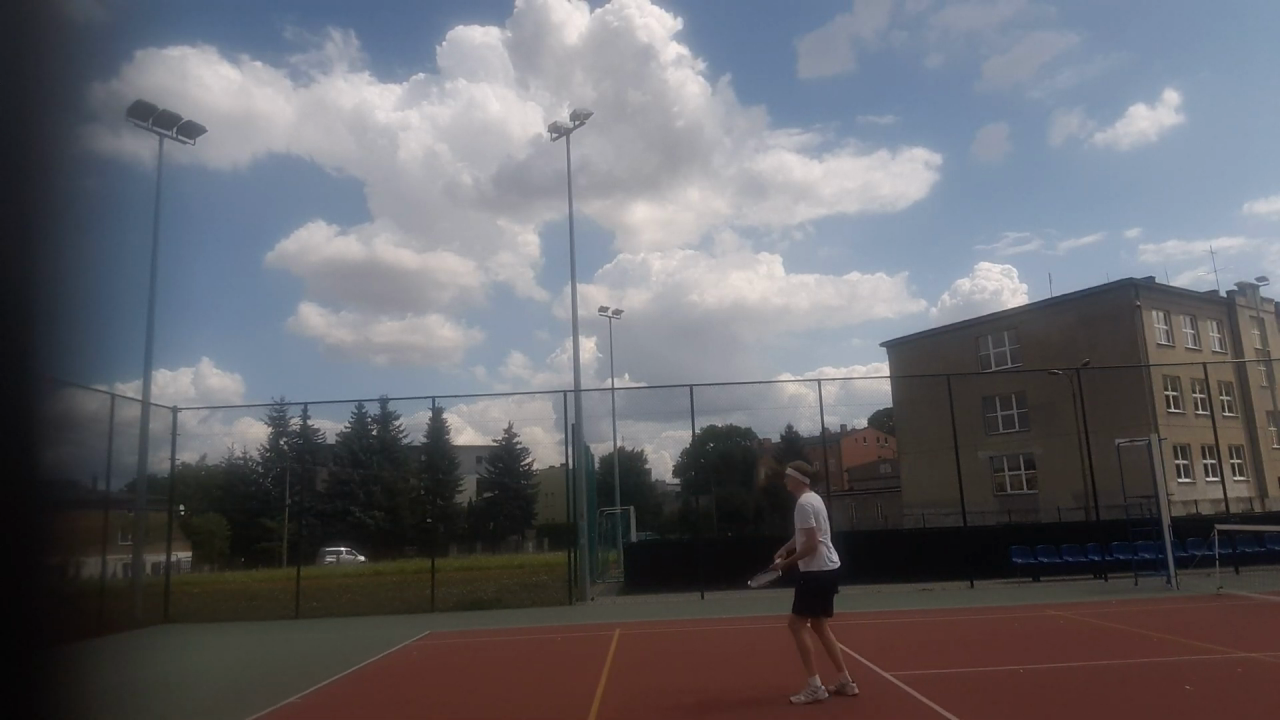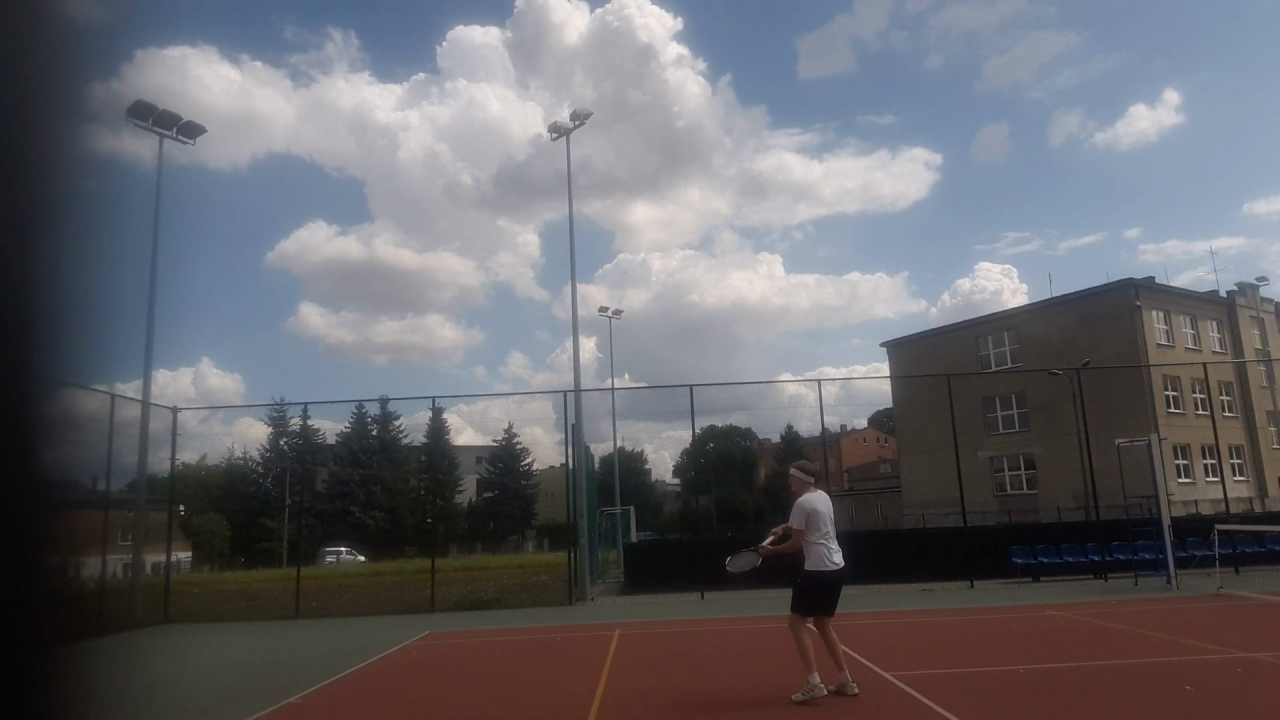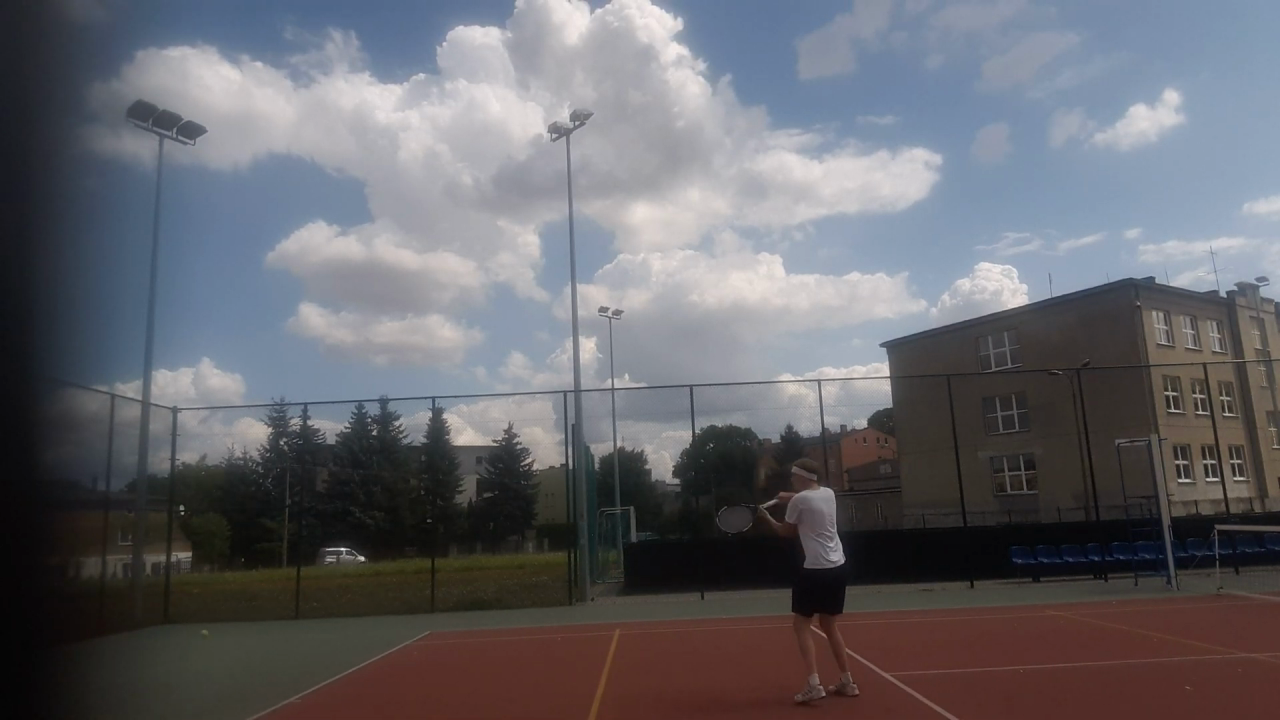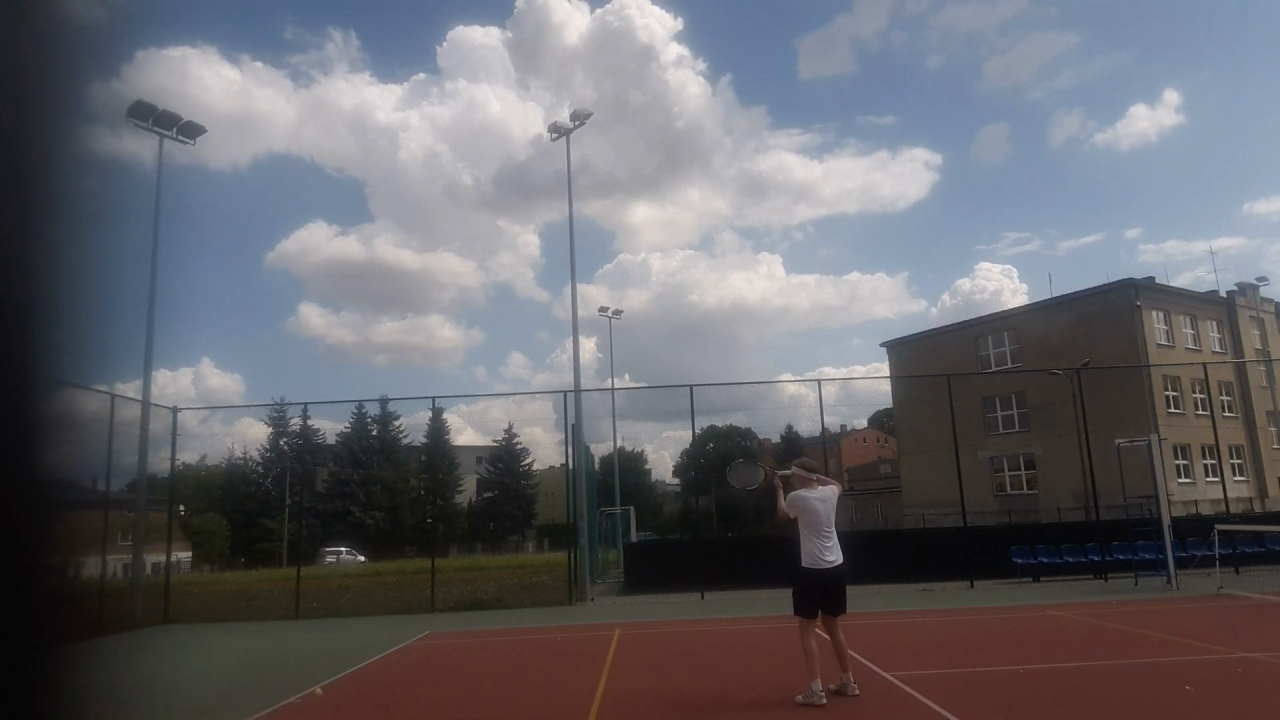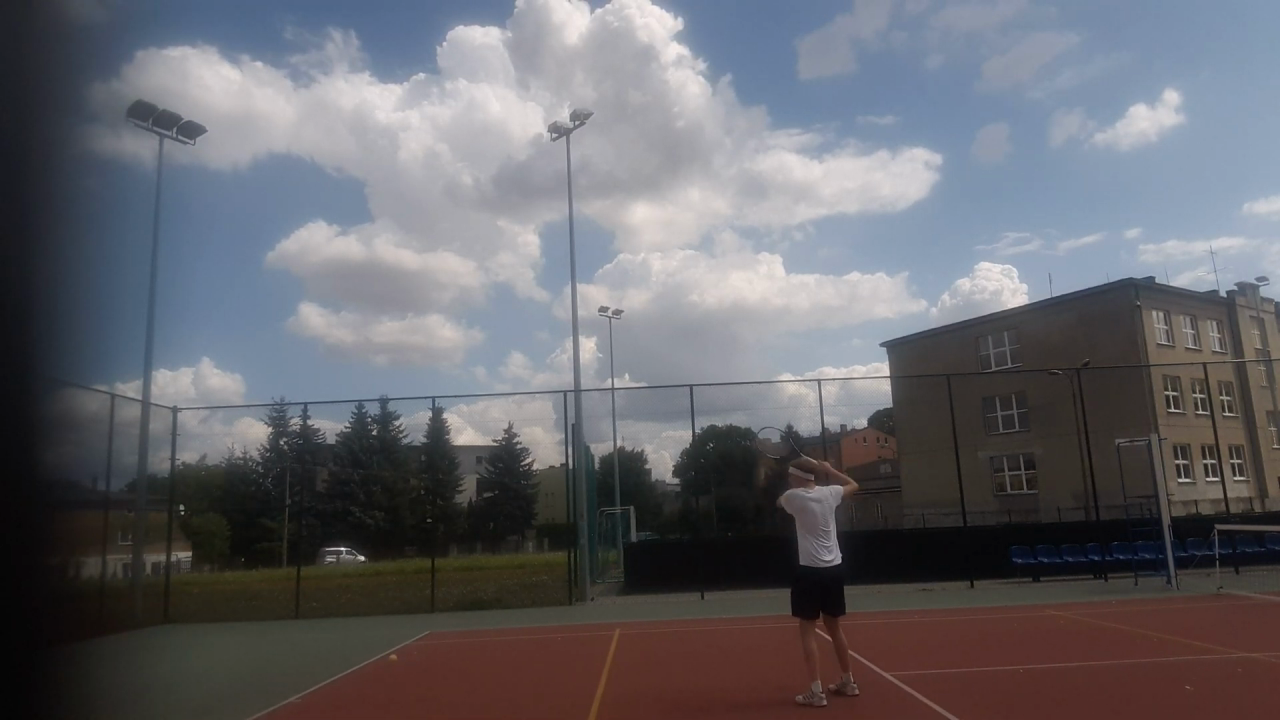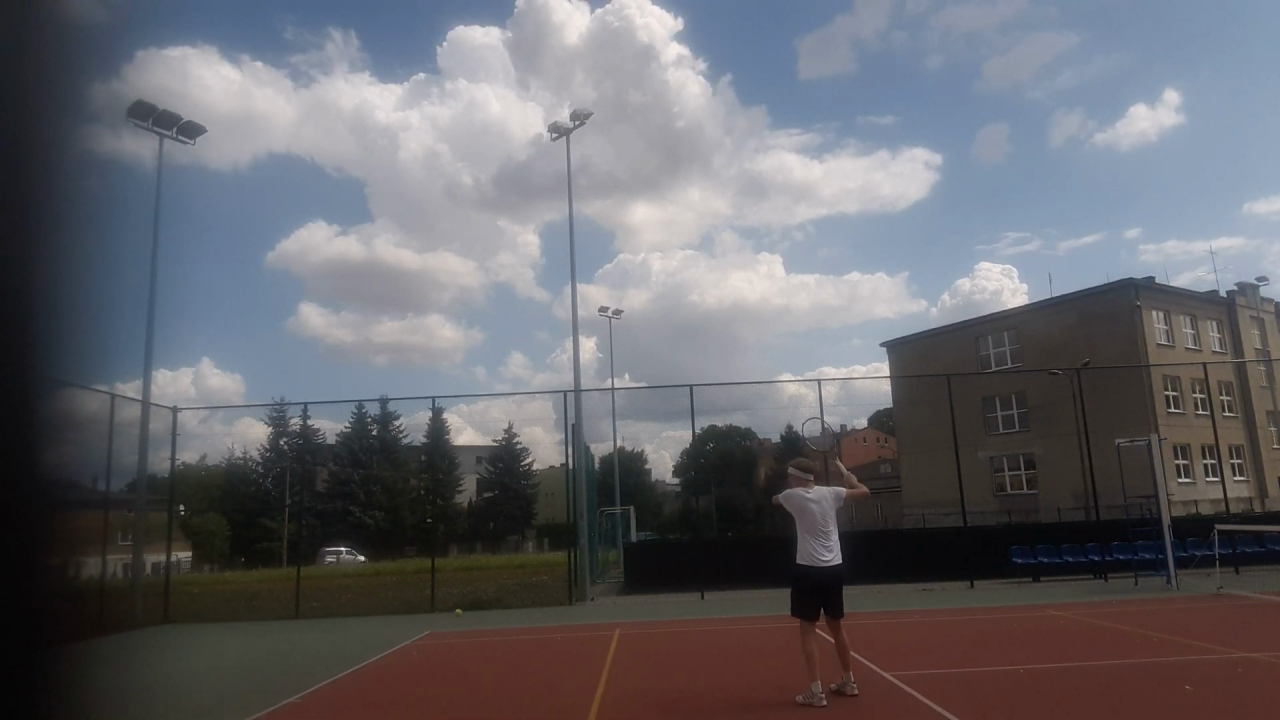
dt=0.1s
person 1, frame 1
left shoulder: (804, 504)
right shoulder: (811, 499)
left elbow: (811, 545)
left wrist: (787, 562)
right wrist: (786, 550)
left hip: (817, 572)
right hip: (830, 570)
left knee: (797, 625)
right knee: (819, 626)
left ankle: (815, 686)
right ankle: (846, 681)
person 1, frame 2
left shoulder: (803, 503)
right shoulder: (822, 496)
left elbow: (796, 545)
left wrist: (771, 551)
right wrist: (784, 528)
left hip: (817, 572)
right hip: (835, 569)
left knee: (797, 624)
right knee: (823, 625)
left ankle: (813, 684)
right ankle: (846, 681)
person 1, frame 3
left shoulder: (799, 500)
right shoulder: (828, 493)
left elbow: (786, 532)
left wrist: (766, 519)
left hip: (815, 570)
right hip: (838, 566)
left knee: (802, 626)
right knee: (829, 624)
left ankle: (814, 686)
right ankle: (847, 682)
person 1, frame 4
left shoulder: (796, 497)
right shoulder: (831, 492)
left elbow: (782, 513)
left wrist: (779, 488)
right wrist: (815, 476)
left hip: (813, 571)
right hip: (836, 567)
left knee: (807, 629)
right knee: (832, 625)
left ankle: (815, 690)
right ankle: (848, 682)
person 1, frame 5
left shoulder: (792, 496)
right shoulder: (830, 492)
left elbow: (780, 502)
right elbow: (853, 486)
right wrist: (828, 470)
left hip: (810, 570)
right hip: (834, 568)
left knee: (807, 629)
right knee: (833, 626)
left ankle: (816, 691)
right ankle: (847, 682)
person 1, frame 6
left shoulder: (792, 496)
right shoulder: (830, 493)
left elbow: (775, 499)
right elbow: (864, 491)
right wrist: (844, 472)
left hip: (808, 570)
right hip: (835, 568)
left knee: (808, 630)
right knee: (835, 626)
left ankle: (816, 691)
right ankle: (848, 681)
